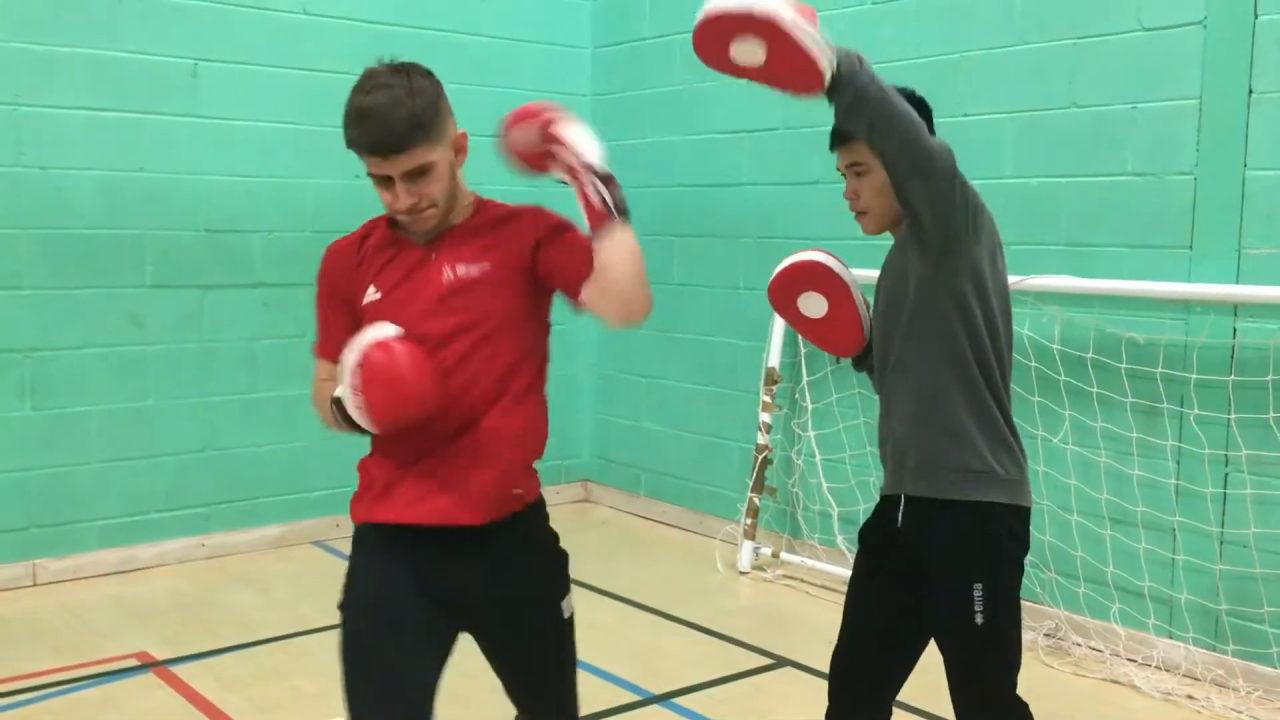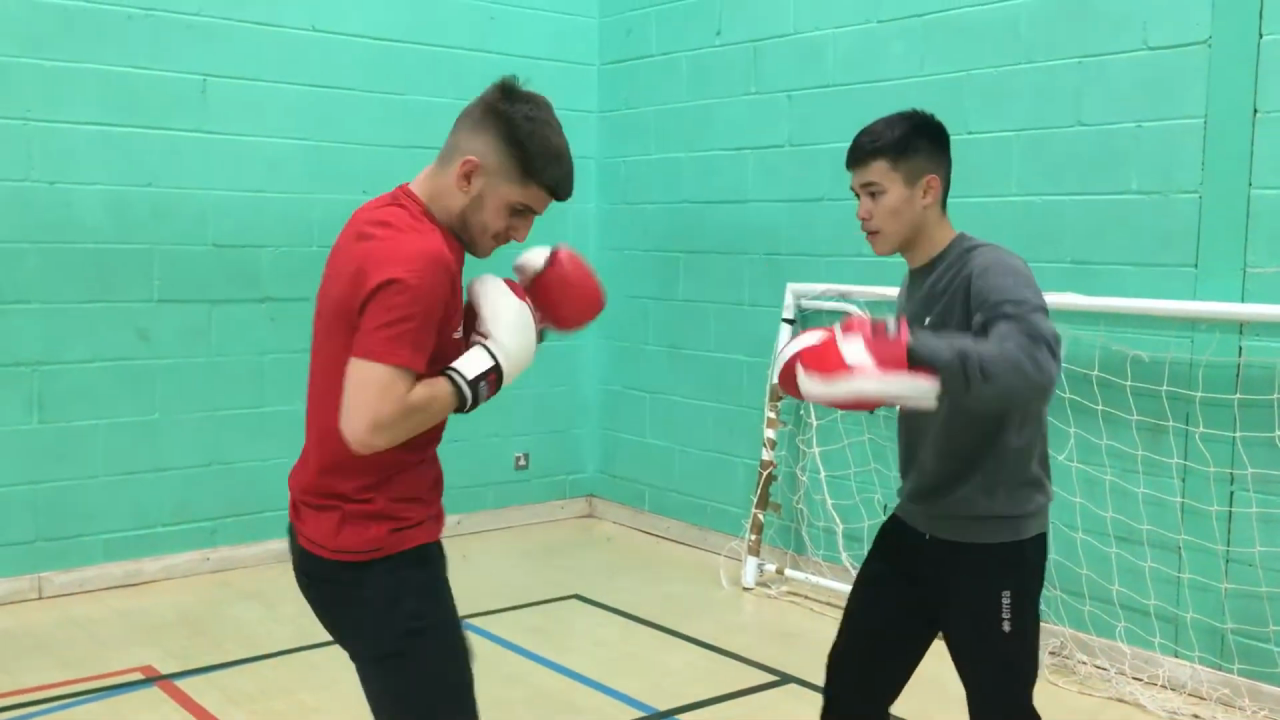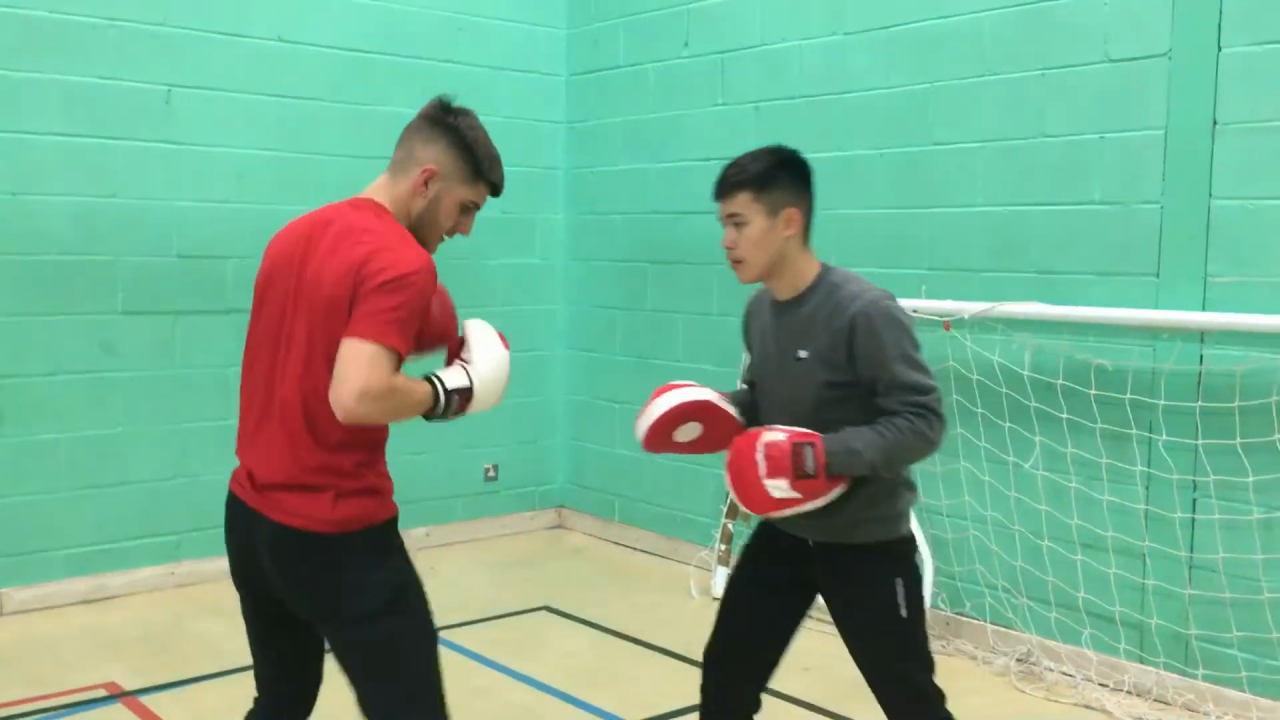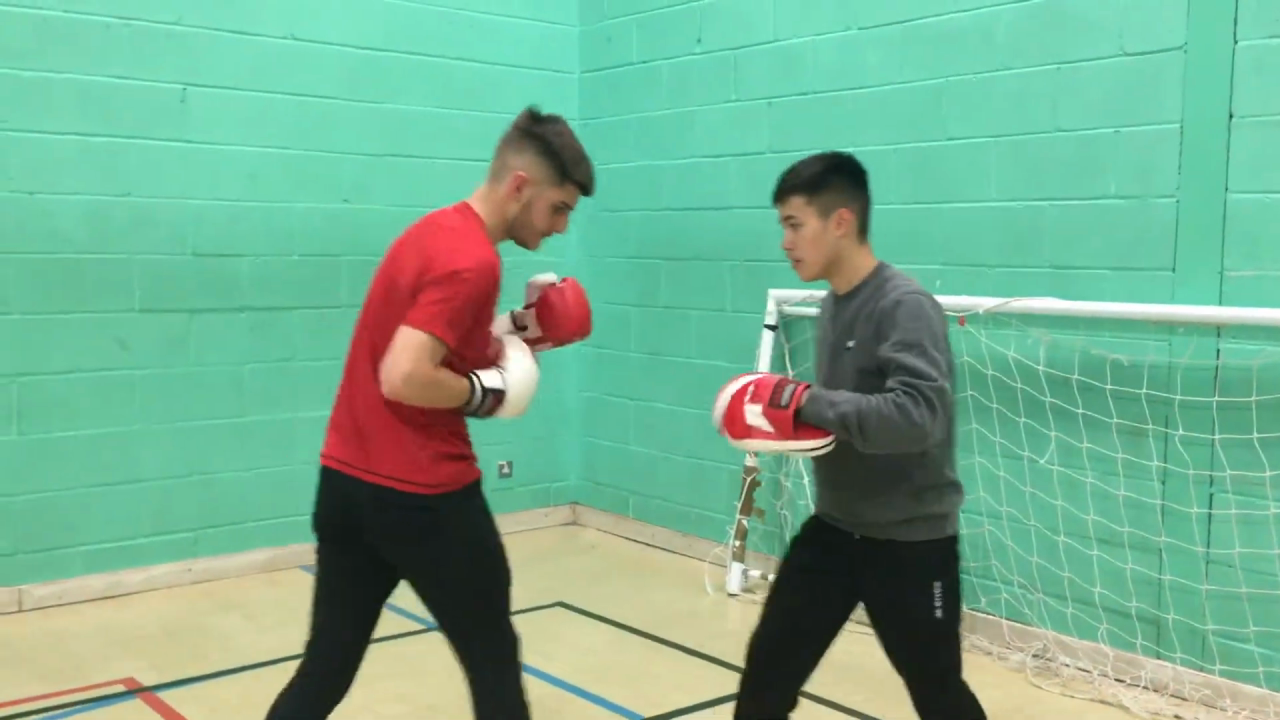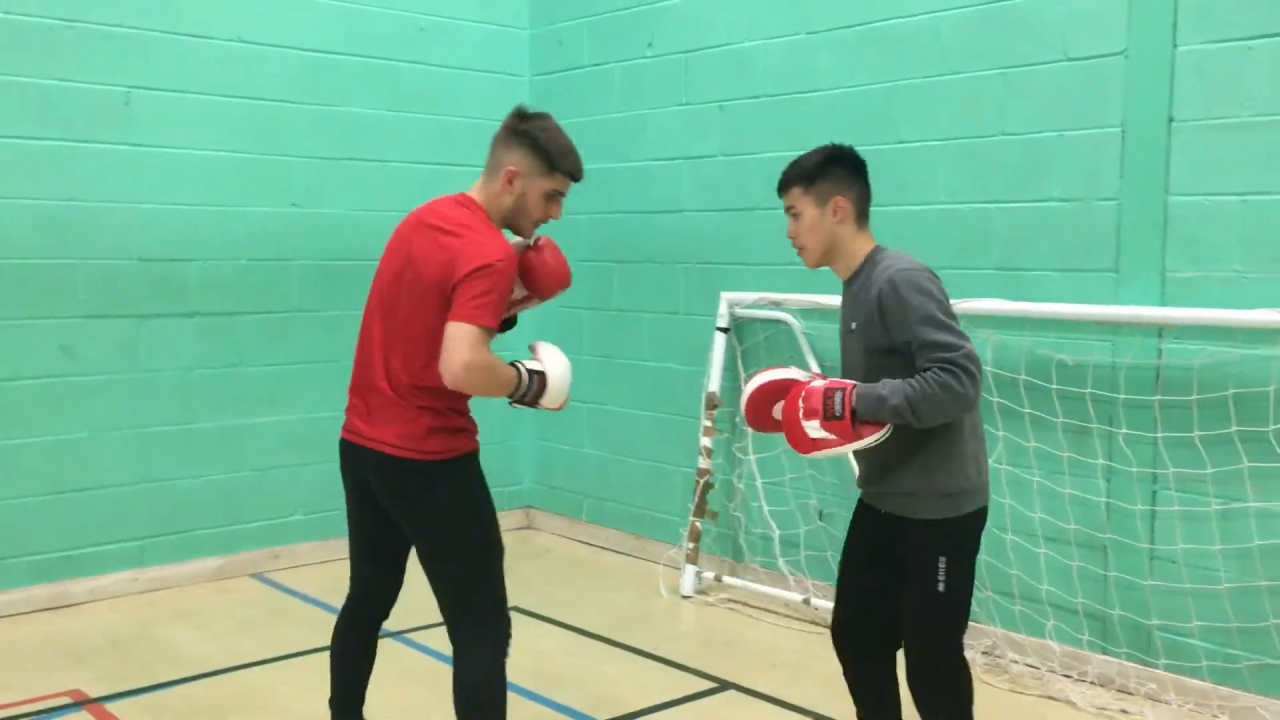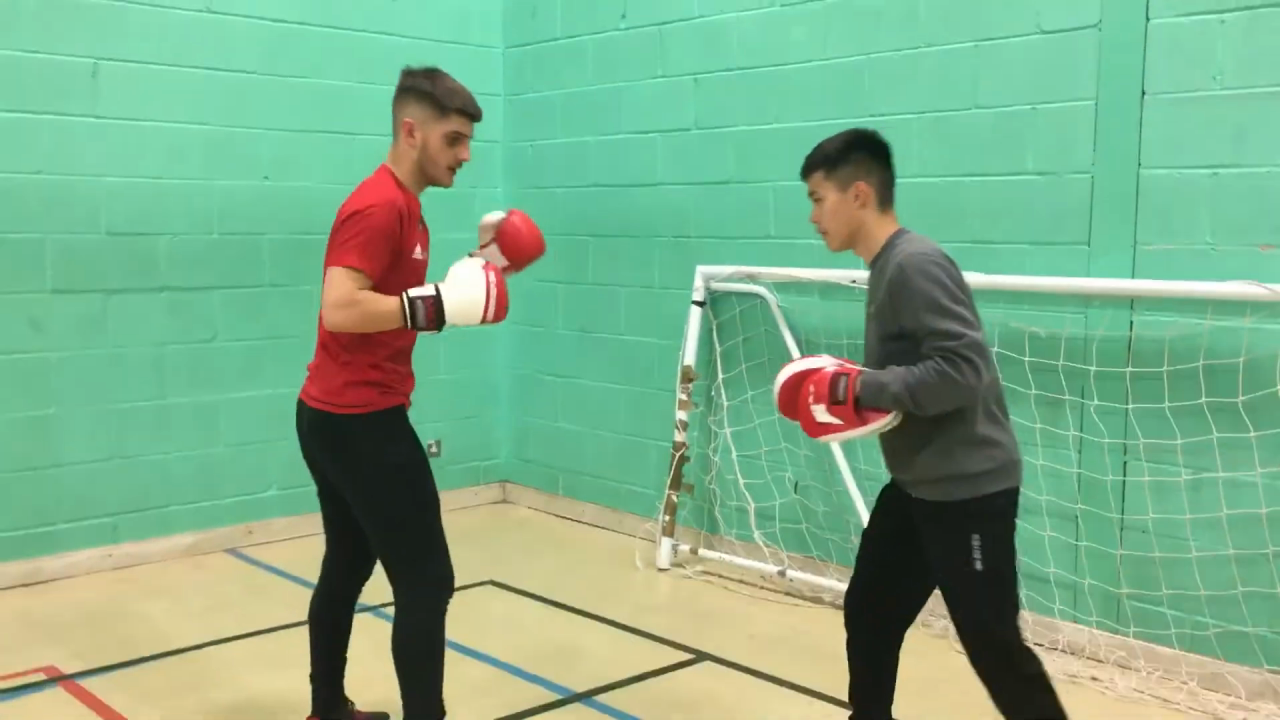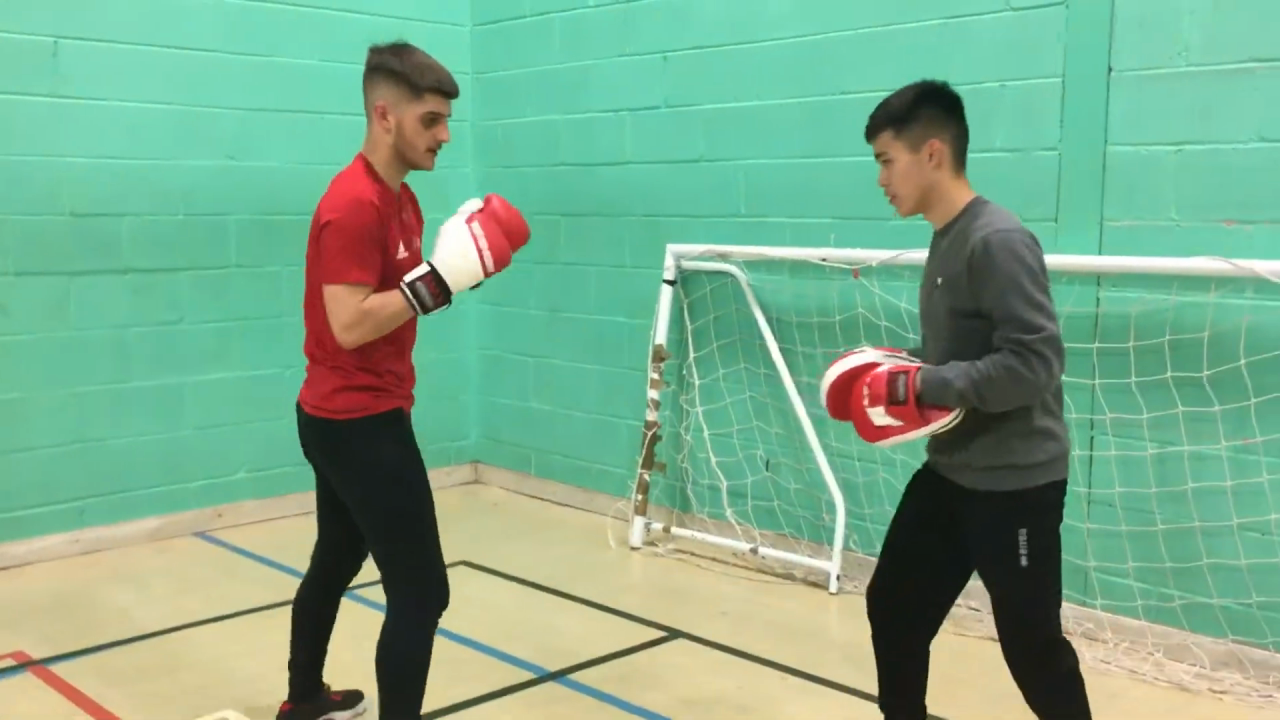
dt=0.4s
person 1, frame 1
left shoulder: (526, 234)
right shoulder: (350, 259)
left elbow: (623, 306)
right elbow: (326, 391)
left wrist: (593, 178)
right wrist: (353, 398)
left hip: (508, 529)
right hip: (395, 536)
person 1, frame 2
left shoulder: (382, 223)
right shoulder: (417, 263)
right elbow: (368, 425)
left wrist: (505, 324)
right wrist: (479, 371)
left hip: (335, 533)
right hip: (370, 556)
person 1, frame 3
left shoulder: (297, 235)
right shoulder: (402, 262)
right elbow: (354, 398)
right wrist: (450, 391)
left hip: (252, 516)
right hip: (337, 533)
person 1, frame 4
left shoulder: (432, 231)
right shoulder: (472, 263)
right elbow: (404, 379)
left wrist: (517, 334)
right wrist: (486, 390)
left hip: (345, 480)
right hip: (427, 493)
left knee: (327, 664)
right knee: (491, 657)
person 1, frame 5
left shoulder: (421, 221)
right shoulder: (488, 254)
right elbow: (457, 369)
right wrist: (533, 379)
left hip: (364, 448)
right hip: (429, 462)
left knee: (370, 593)
right knee: (482, 630)
person 1, frame 6
left shoulder: (399, 206)
right shoulder: (381, 205)
left elbow: (395, 303)
right elbow: (341, 309)
left wrist: (474, 271)
right wrist: (439, 304)
left hip: (329, 416)
right hip: (362, 419)
left knee: (347, 566)
right knee: (425, 585)
person 1, frame 7
left shoulder: (400, 196)
right shoulder: (352, 204)
left elbow: (404, 294)
right elbow: (350, 325)
left wrist: (467, 253)
right wrist: (443, 273)
left hip: (352, 417)
right hip: (359, 421)
left knee: (337, 560)
right knee: (421, 591)
person 2, frame 1
left shoulder: (957, 223)
right shoulder: (914, 251)
left elbow: (917, 150)
left wrist: (827, 62)
right wrist: (863, 344)
left hip: (976, 513)
right hip: (905, 508)
person 2, frame 2
left shoulder: (994, 274)
right shoulder: (914, 283)
left elbow: (1028, 374)
left wrist: (918, 349)
left hip: (994, 543)
right hip: (914, 529)
person 2, frame 3
left shoulder: (865, 311)
right shoulder: (757, 311)
left elbow: (923, 423)
left wrist: (835, 454)
right wrist: (722, 414)
left hip: (869, 542)
right hip: (784, 533)
right knee: (727, 672)
person 2, frame 4
left shoulder: (906, 306)
right shoulder: (832, 307)
left elbow: (917, 417)
left wrist: (810, 404)
right wrist: (790, 410)
left hip: (912, 539)
right hip: (835, 528)
right knee: (770, 664)
person 2, frame 5
left shoulder: (902, 281)
right shoulder: (857, 288)
left elbow: (959, 380)
left wrist: (860, 401)
right wrist: (817, 401)
left hip: (941, 509)
right hip: (885, 503)
left knee: (932, 665)
right knee: (856, 638)
person 2, frame 6
left shoulder: (918, 265)
right shoulder: (886, 270)
left elbow: (963, 370)
left wrist: (864, 388)
right wrist: (840, 391)
left hip: (969, 490)
right hip: (915, 487)
left knee: (994, 648)
right knee: (868, 618)
person 2, frame 7
left shoulder: (999, 242)
right shoulder: (945, 240)
left elbow: (1035, 363)
left wrist: (926, 387)
right wrist: (902, 370)
left hip: (1014, 481)
right hip: (949, 473)
left knee: (1031, 643)
right knee: (893, 605)
